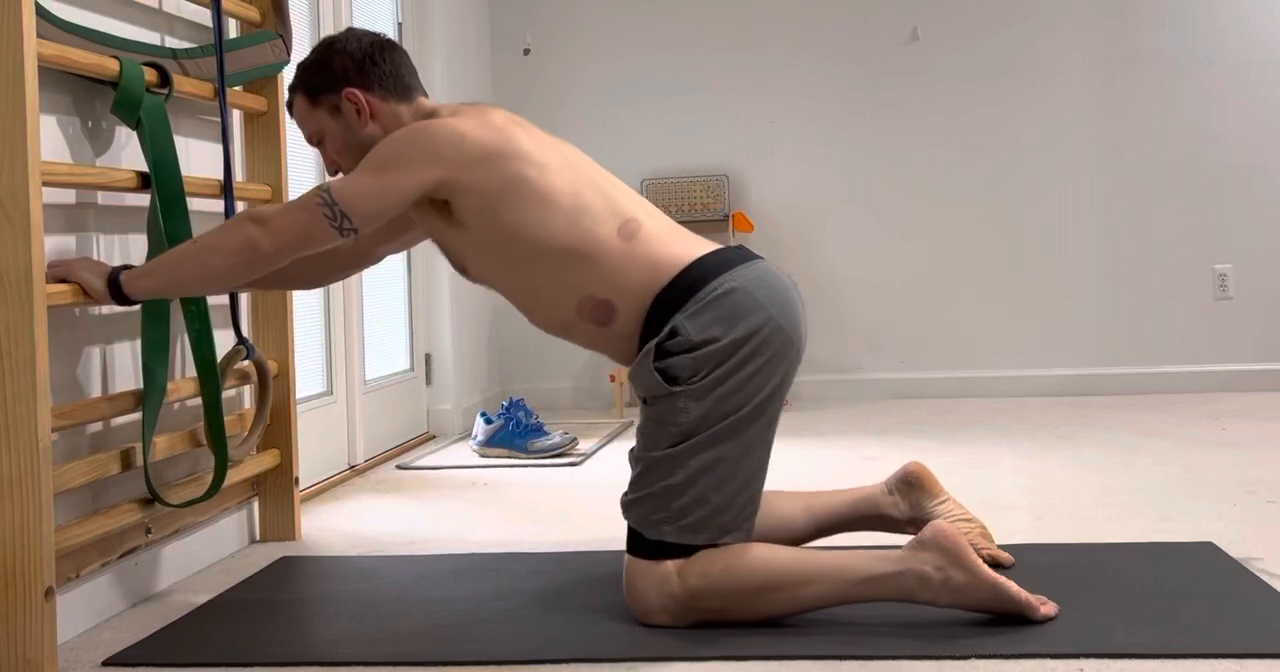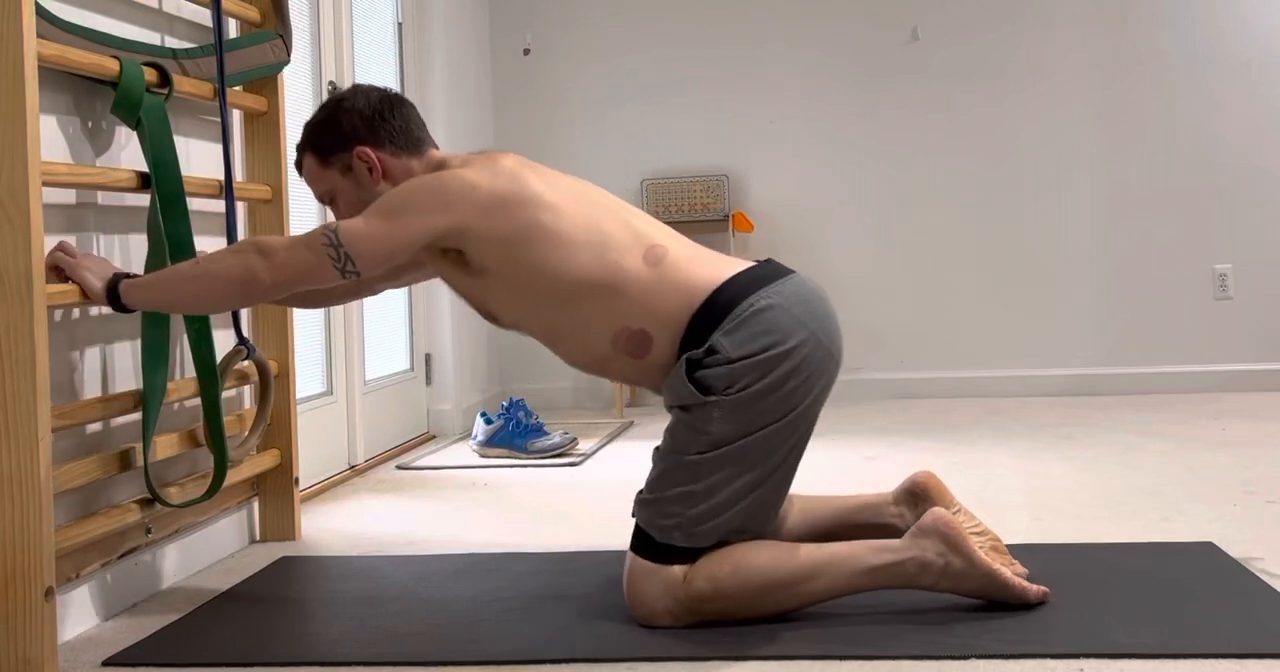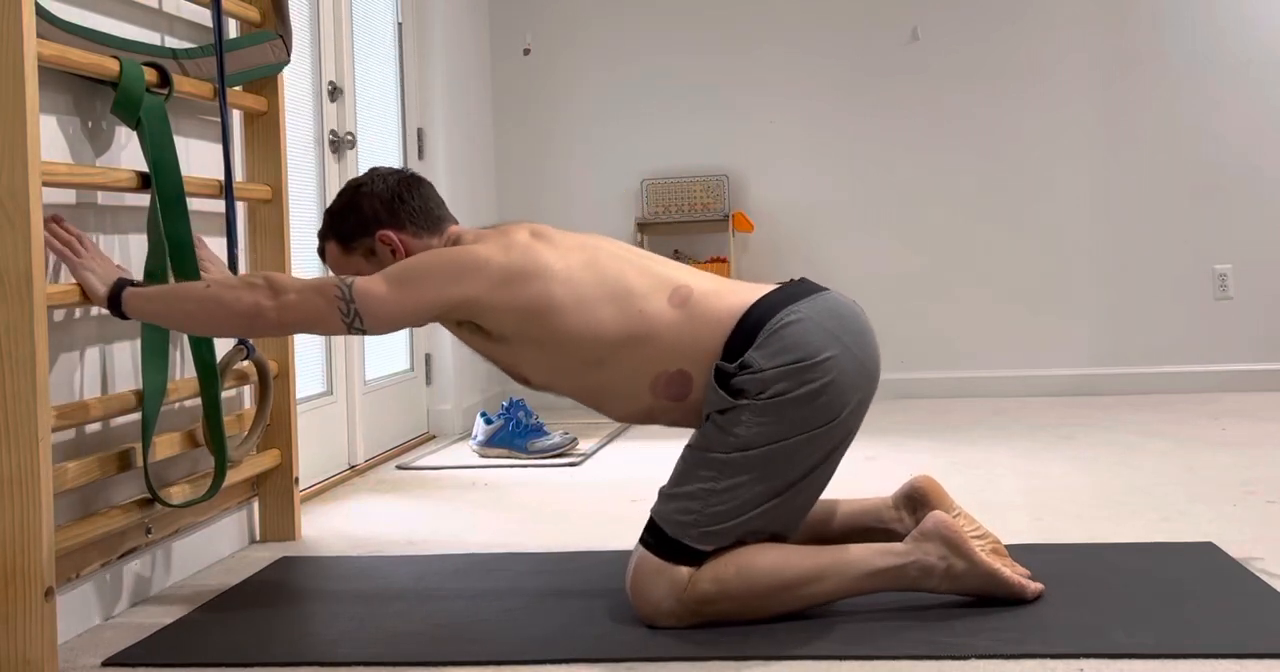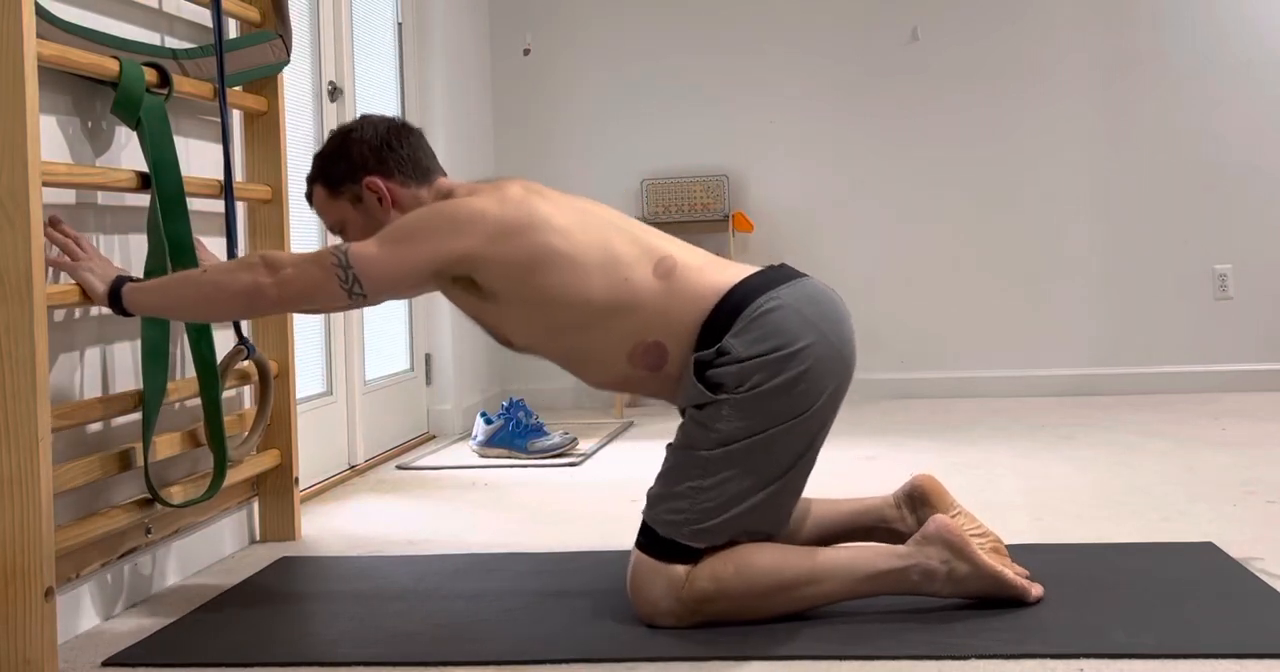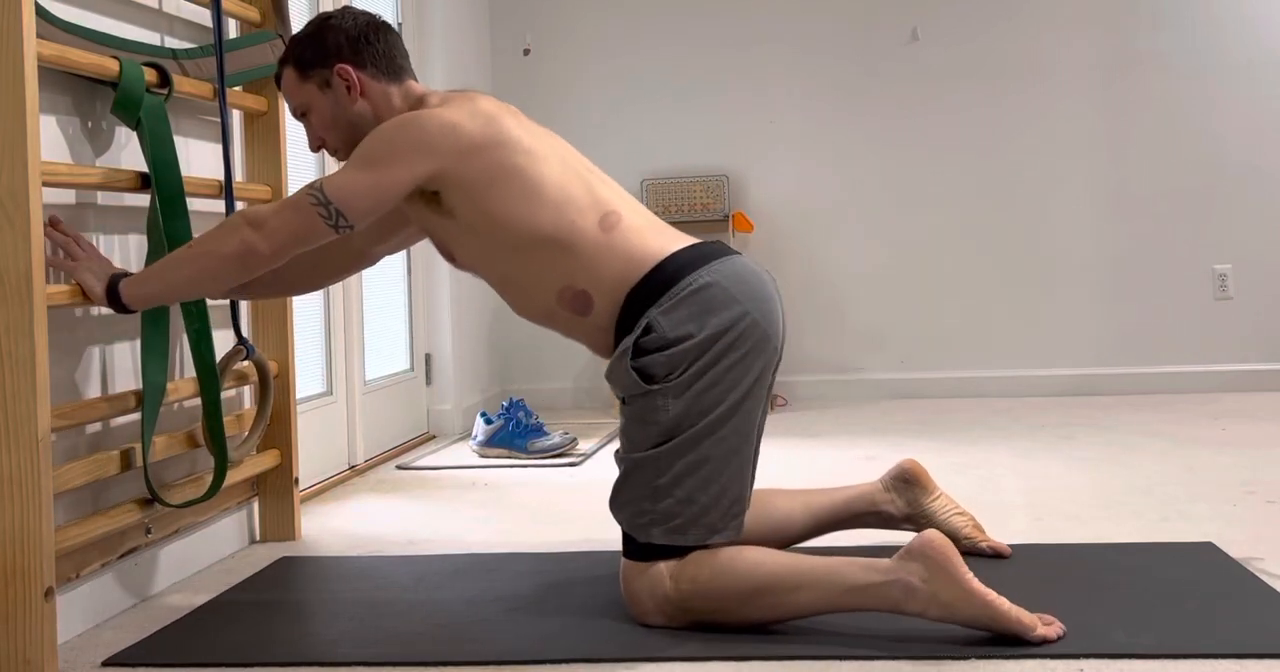
dt=0.7s
person 1, frame 1
left shoulder: (431, 142)
right shoulder: (451, 164)
left elbow: (271, 235)
right elbow: (337, 255)
left wrist: (123, 282)
right wrist: (198, 278)
left hip: (715, 323)
right hip: (739, 304)
left knee: (663, 588)
right knee: (707, 538)
left ankle: (923, 569)
right ankle: (894, 500)
person 1, frame 2
left shoulder: (441, 195)
right shoulder: (466, 210)
left elbow: (274, 266)
right elbow: (339, 281)
left wrist: (119, 288)
right wrist: (202, 284)
left hip: (753, 342)
right hip: (780, 318)
left knee: (661, 590)
right knee: (712, 537)
left ankle: (918, 555)
right ankle: (897, 508)
person 1, frame 3
left shoulder: (457, 271)
right shoulder: (501, 253)
left elbow: (277, 304)
left wrist: (121, 292)
right wrist: (222, 289)
left hip: (793, 361)
right hip: (816, 332)
left knee: (664, 589)
right knee: (721, 542)
left ankle: (919, 559)
right ankle: (902, 514)
person 1, frame 4
left shoulder: (453, 225)
right shoulder: (492, 215)
left elbow: (280, 283)
right elbow: (300, 284)
left wrist: (122, 289)
right wrist: (219, 282)
left hip: (768, 348)
right hip: (798, 319)
left knee: (664, 588)
right knee: (716, 539)
left ankle: (921, 563)
right ankle: (901, 511)
person 1, frame 5
left shoulder: (424, 131)
right shoulder: (439, 163)
left elbow: (269, 234)
right elbow: (336, 254)
left wrist: (126, 289)
right wrist: (207, 282)
left hip: (693, 320)
right hip: (721, 297)
left knee: (659, 588)
right knee: (699, 537)
left ankle: (911, 576)
right ankle: (890, 497)
